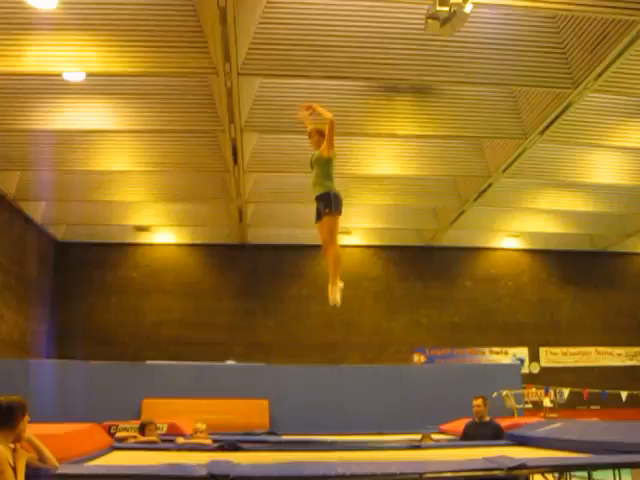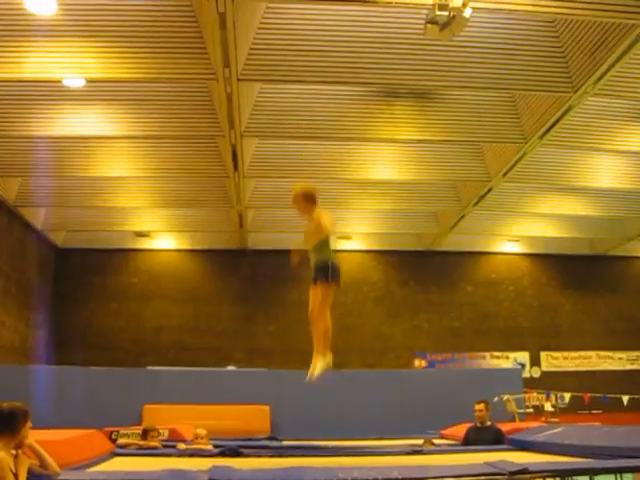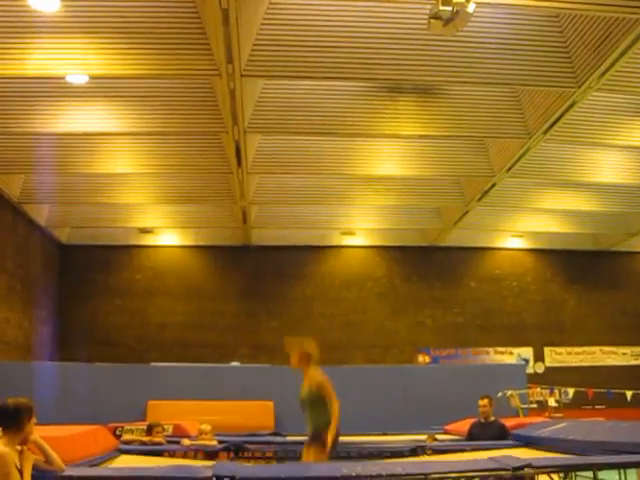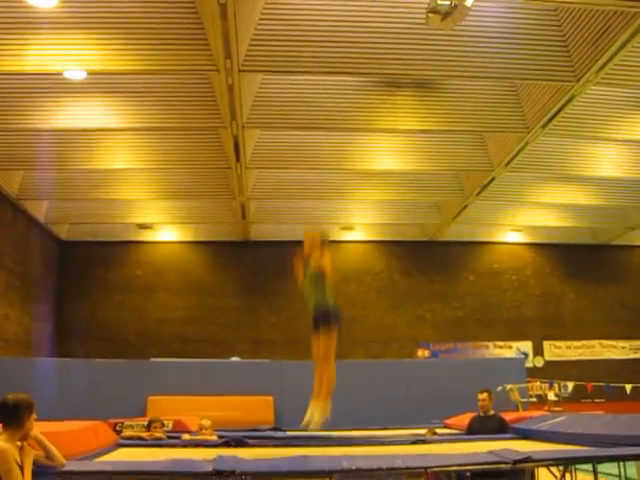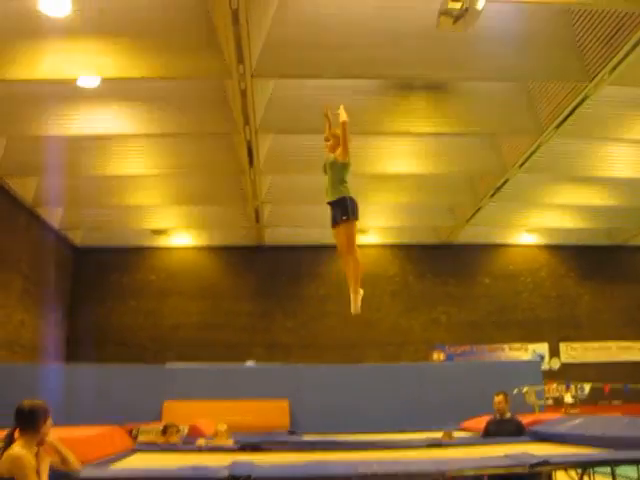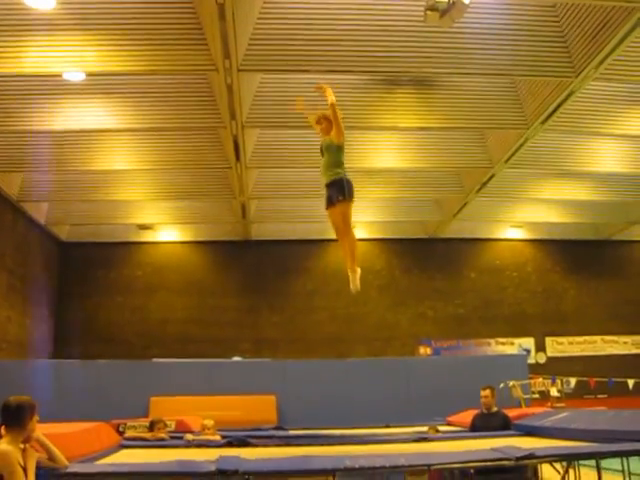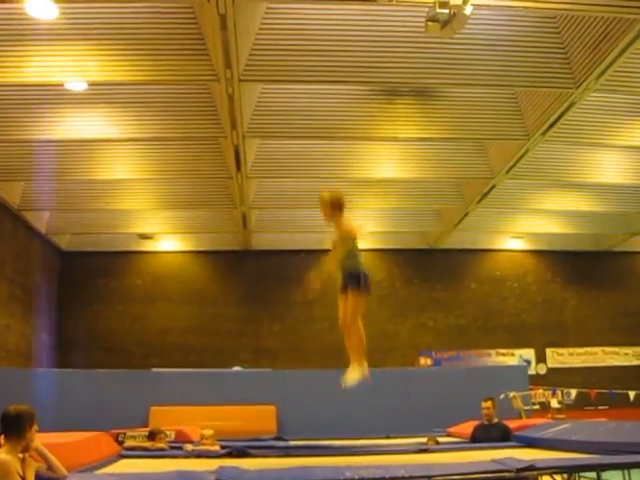
dt=0.3s
person 1, frame 1
left shoulder: (327, 148)
right shoulder: (317, 153)
left elbow: (331, 122)
right elbow: (312, 133)
left wrist: (317, 108)
right wrist: (306, 118)
left hip: (329, 197)
right hip: (320, 199)
left knee: (331, 241)
right knee: (326, 243)
left ankle: (335, 281)
right ankle: (334, 283)
person 1, frame 2
left shoulder: (319, 216)
right shoulder: (311, 220)
left elbow: (329, 228)
left wrist: (315, 238)
right wrist: (301, 252)
left hip: (327, 267)
right hip: (318, 270)
left knee: (321, 313)
right knee: (313, 315)
left ankle: (324, 356)
right ankle: (319, 357)
person 1, frame 3
left shoulder: (318, 378)
right shoulder: (307, 379)
left elbow: (334, 404)
left wrist: (332, 433)
left hip: (324, 431)
right hip: (315, 432)
person 1, frame 4
left shoulder: (322, 259)
right shoulder: (312, 265)
left elbow: (328, 271)
right elbow: (303, 282)
right wrist: (300, 264)
left hip: (327, 313)
right hip: (318, 314)
left knee: (326, 359)
right knee: (318, 360)
left ankle: (323, 401)
right ankle: (317, 404)
person 1, frame 5
left shoulder: (343, 153)
right shoulder: (331, 156)
left elbow: (344, 126)
right elbow: (330, 137)
left wrist: (342, 114)
right wrist: (328, 122)
left hip: (344, 203)
right hip: (335, 205)
left knee: (350, 249)
right knee: (344, 251)
left ankle: (356, 290)
right ankle: (354, 291)
person 1, frame 6
left shoulder: (337, 135)
right shoulder: (326, 139)
left elbow: (333, 106)
right elbow: (315, 122)
left wrist: (329, 93)
right wrist: (304, 111)
left hip: (340, 183)
right hip: (331, 186)
left knee: (345, 228)
right knee: (340, 232)
left ankle: (353, 267)
right ankle: (352, 268)
person 1, frame 7
left shoulder: (344, 226)
right shoulder: (338, 230)
left elbow: (353, 234)
right elbow: (334, 256)
right wrist: (318, 275)
left hip: (357, 277)
right hip: (347, 279)
left knee: (352, 321)
right knee: (344, 323)
left ankle: (360, 365)
right ankle: (355, 365)
